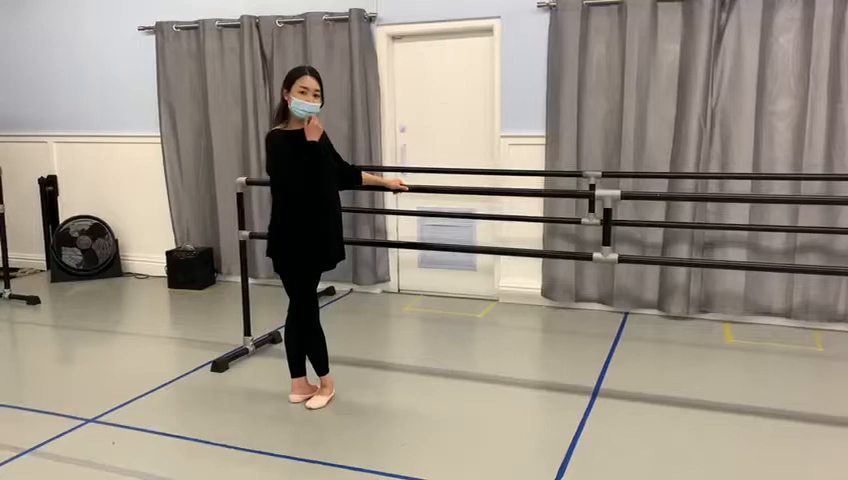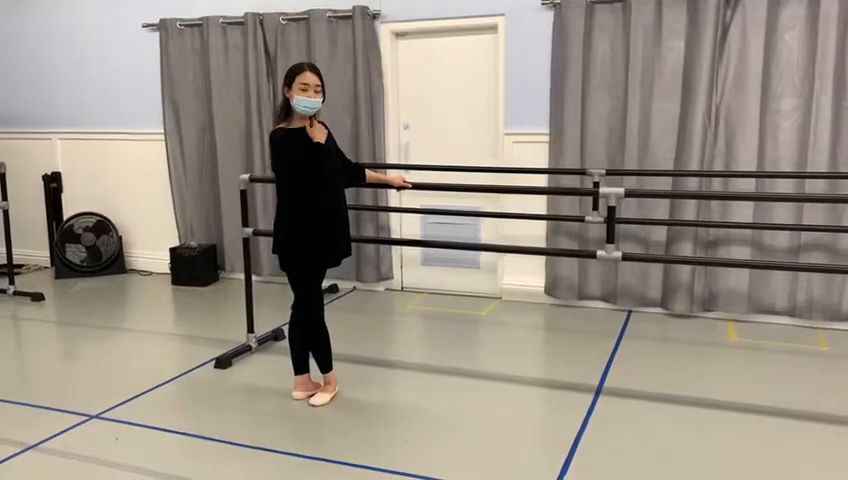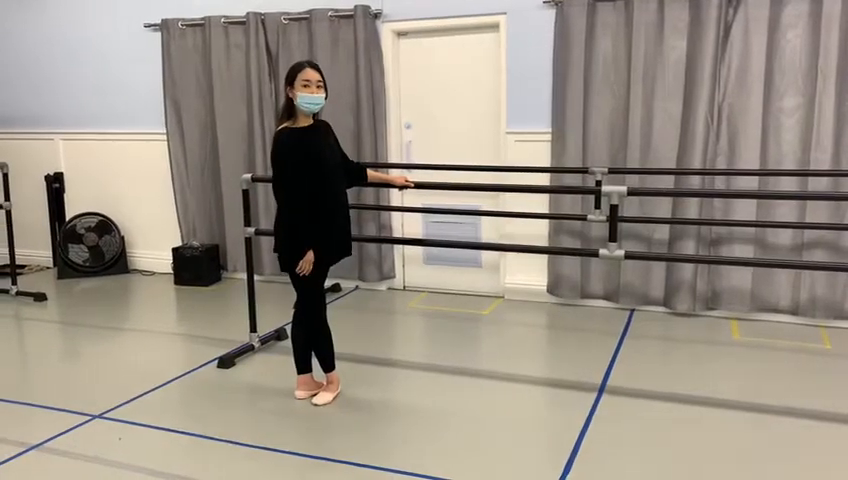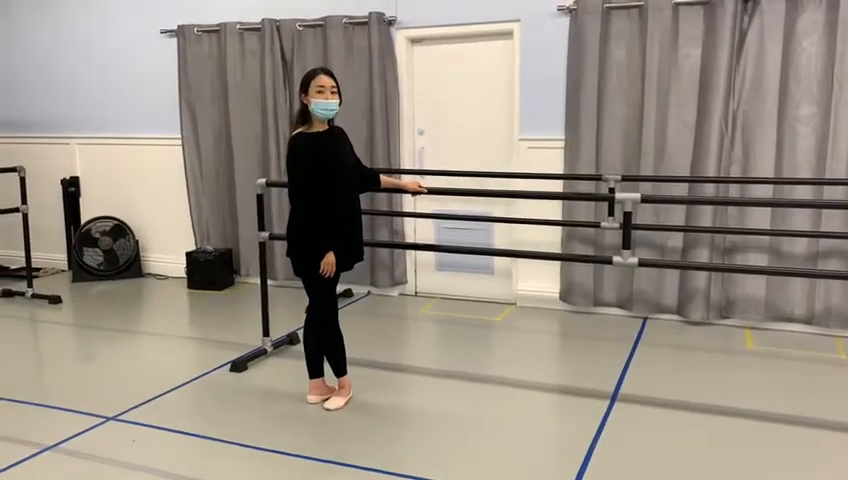
dt=0.7s
person 1, frame 1
left shoulder: (315, 134)
right shoulder: (278, 139)
left elbow: (343, 173)
right elbow: (300, 187)
left wrist: (384, 182)
right wrist: (312, 142)
left hip: (315, 233)
right hip: (292, 238)
left knee: (301, 307)
right knee: (305, 308)
left ankle: (299, 384)
right ankle: (324, 381)
person 1, frame 2
left shoulder: (319, 130)
right shoulder: (282, 138)
left elbow: (346, 169)
right elbow: (304, 184)
left wrist: (388, 179)
right wrist: (320, 146)
left hip: (320, 230)
right hip: (298, 234)
left knee: (305, 304)
right knee: (310, 305)
left ankle: (302, 380)
right ankle: (328, 378)
person 1, frame 3
left shoulder: (323, 129)
right shoulder: (286, 139)
left elbow: (347, 170)
right elbow: (287, 197)
left wrist: (389, 179)
right wrist: (304, 246)
left hip: (323, 233)
right hip: (300, 238)
left knee: (308, 304)
right knee: (312, 305)
left ankle: (305, 380)
right ankle: (330, 377)
person 1, frame 4
left shoulder: (337, 135)
right shoulder: (301, 143)
left elbow: (360, 176)
right elbow: (304, 202)
left wrist: (402, 184)
right wrist: (324, 248)
left hip: (335, 237)
right hip: (313, 242)
left knee: (319, 309)
right knee: (325, 309)
left ankle: (316, 384)
right ankle: (343, 382)
